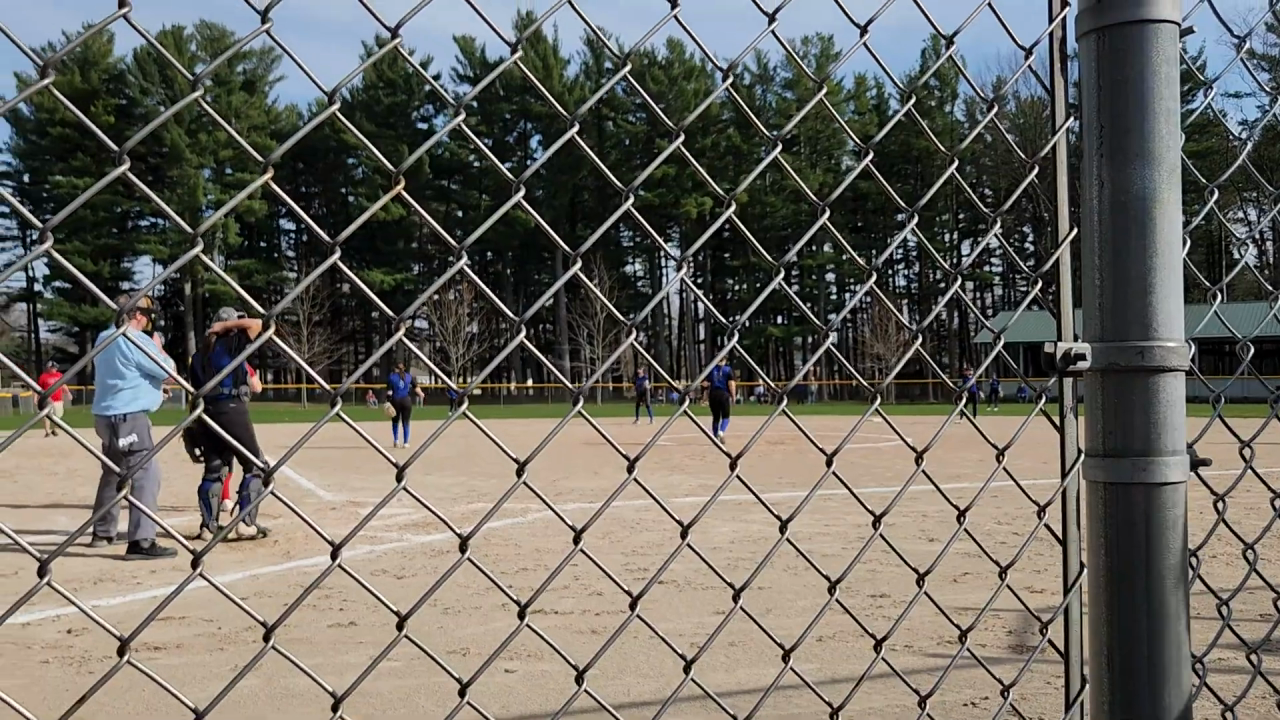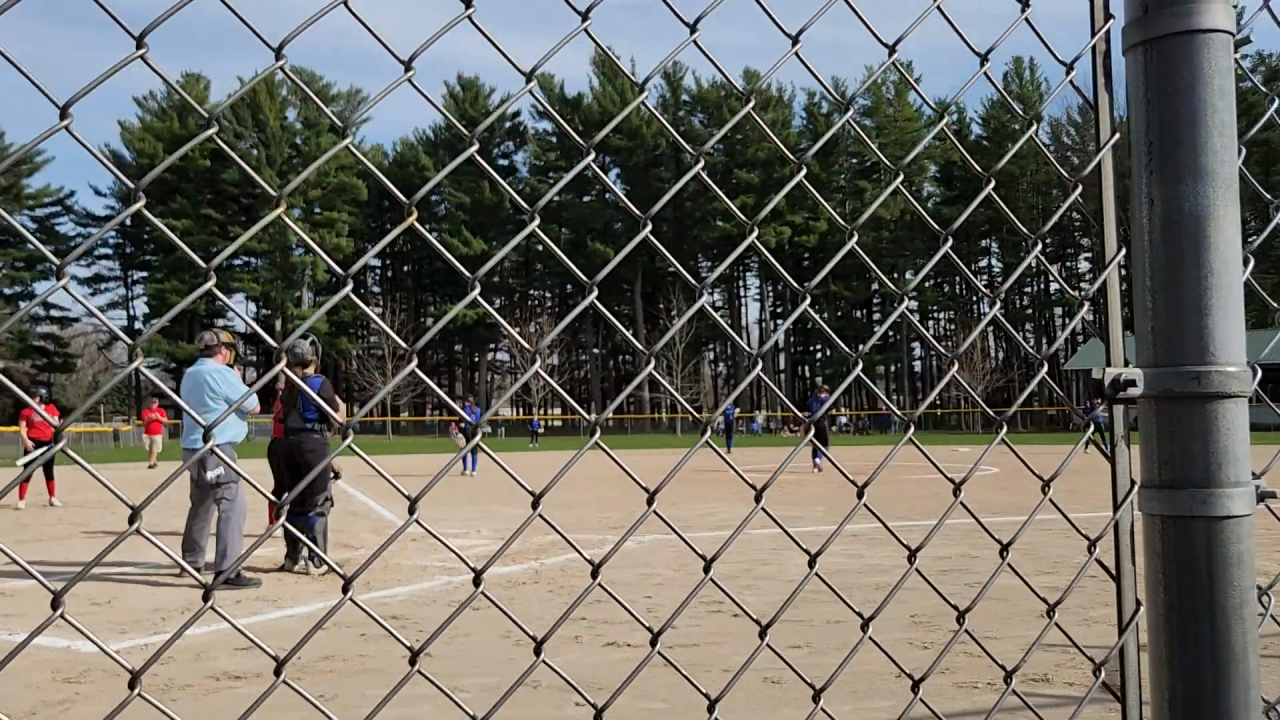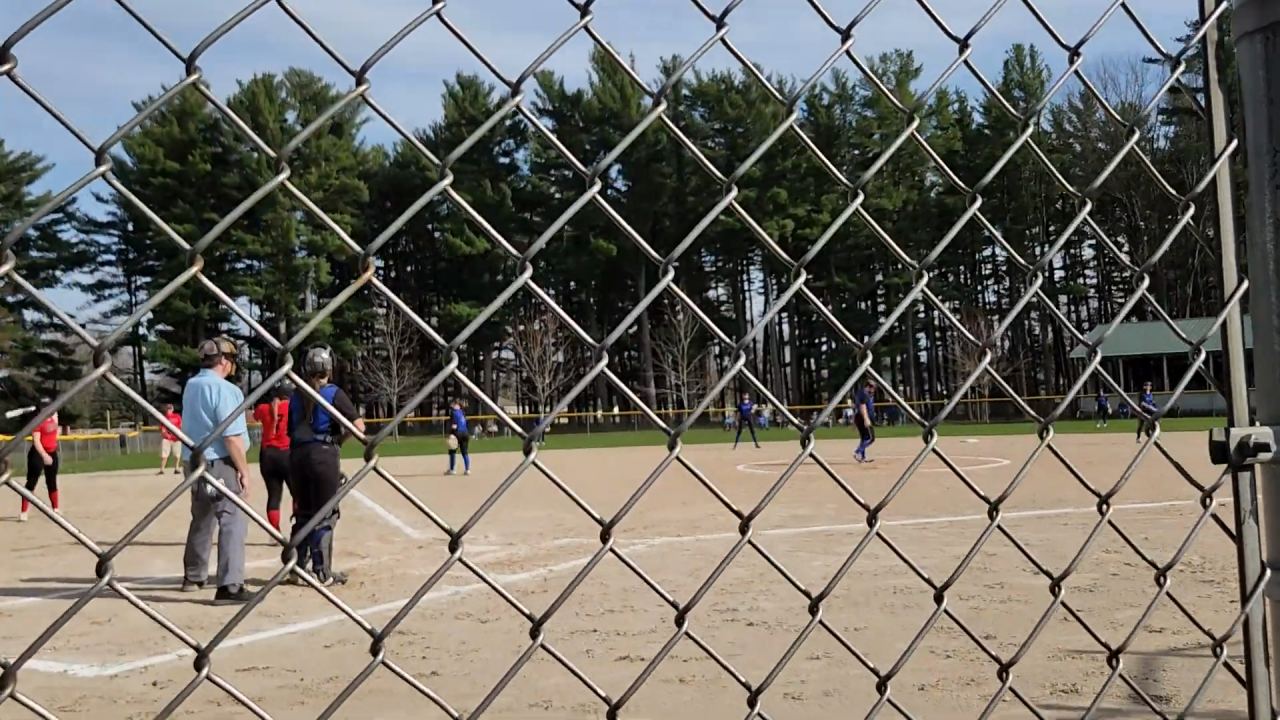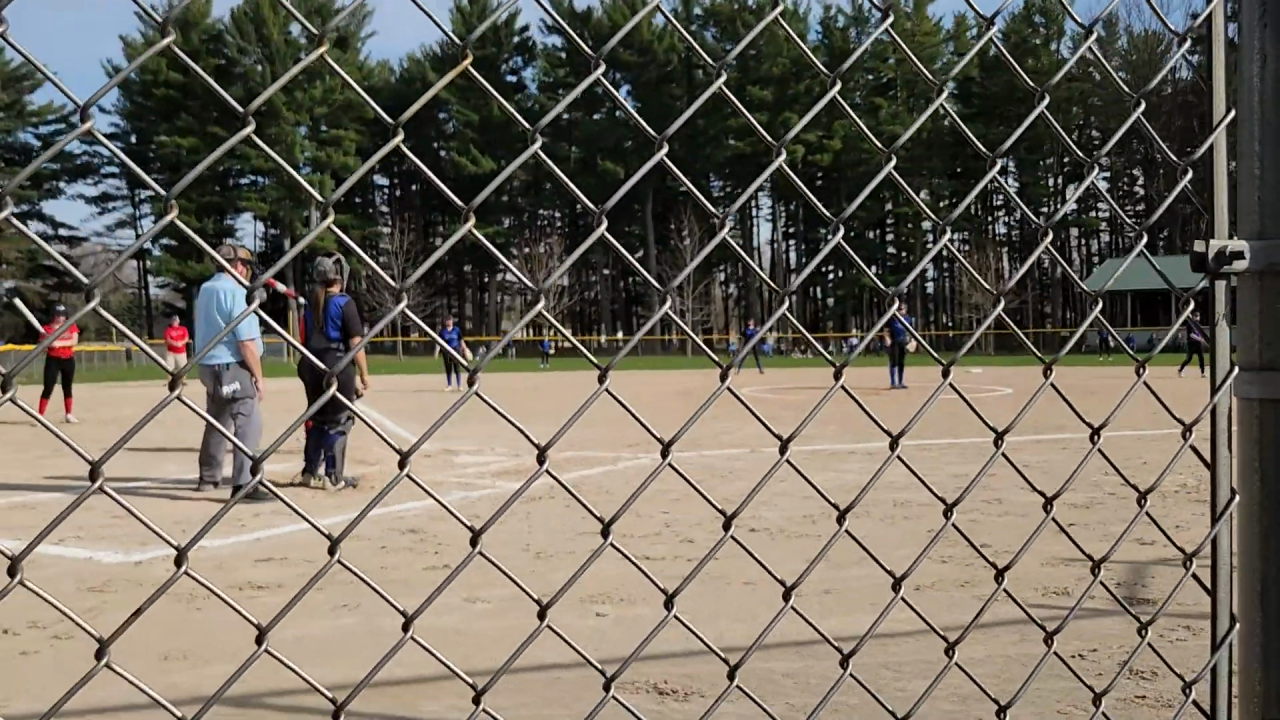
dt=1s
person 1, frame 1
left shoulder: (103, 339)
right shoulder: (136, 340)
right elbow: (170, 373)
left wrist: (155, 389)
right wrist: (158, 348)
left hip: (106, 416)
right hip: (128, 418)
left knee: (113, 474)
right knee: (147, 475)
left ankle: (102, 532)
right ankle: (141, 542)
person 1, frame 2
left shoulder: (189, 375)
right shoulder: (222, 374)
right elbow: (253, 406)
right wrist: (239, 381)
left hip: (193, 449)
right hip: (215, 450)
left knee: (201, 506)
right knee: (232, 507)
left ankle: (192, 562)
right ankle: (227, 573)
person 1, frame 3
left shoulder: (191, 386)
right shoulder: (225, 389)
right elbow: (232, 437)
right wrist: (244, 471)
left hip: (194, 462)
right hip: (217, 463)
left knee: (202, 520)
right knee: (233, 521)
left ankle: (193, 577)
right ankle: (229, 587)
person 1, frame 4
left shoulder: (204, 290)
right shoulder: (238, 293)
right elbow: (246, 342)
right wrist: (259, 377)
left hip: (208, 365)
right hip: (232, 367)
left knee: (216, 422)
right knee: (248, 424)
left ankle: (208, 477)
right ankle: (244, 486)
person 2, frame 1
left shoulder: (200, 355)
right shoulder: (231, 345)
left elbow: (194, 392)
right elbow: (256, 324)
left wrist: (192, 426)
right wrist: (226, 326)
left hip: (208, 413)
right hip: (233, 411)
left knee: (213, 471)
right knee: (254, 465)
left ankle: (208, 527)
right ankle: (246, 522)
person 2, frame 2
left shoulder: (288, 386)
right shoulder: (320, 383)
left elbow: (286, 416)
right elbow: (335, 420)
right wrist: (341, 406)
left hip: (289, 444)
right hip: (314, 445)
left knee: (296, 503)
right knee: (318, 504)
left ankle: (292, 558)
right ankle: (317, 562)
person 2, frame 3
left shoulder: (296, 396)
right shoulder: (333, 393)
left elbow: (291, 431)
right elbow: (359, 426)
right wrist: (341, 431)
left hip: (297, 455)
right hip: (324, 455)
left knee: (303, 514)
right knee: (325, 516)
left ankle: (298, 569)
right ankle: (322, 573)
person 2, frame 4
left shoulder: (311, 304)
right shoulder: (344, 302)
left elbow: (308, 339)
right elbow: (355, 342)
right wrist: (364, 373)
left hip: (314, 365)
right hip: (339, 364)
left knee: (318, 419)
right knee: (339, 421)
left ankle: (310, 472)
right ankle: (334, 477)
